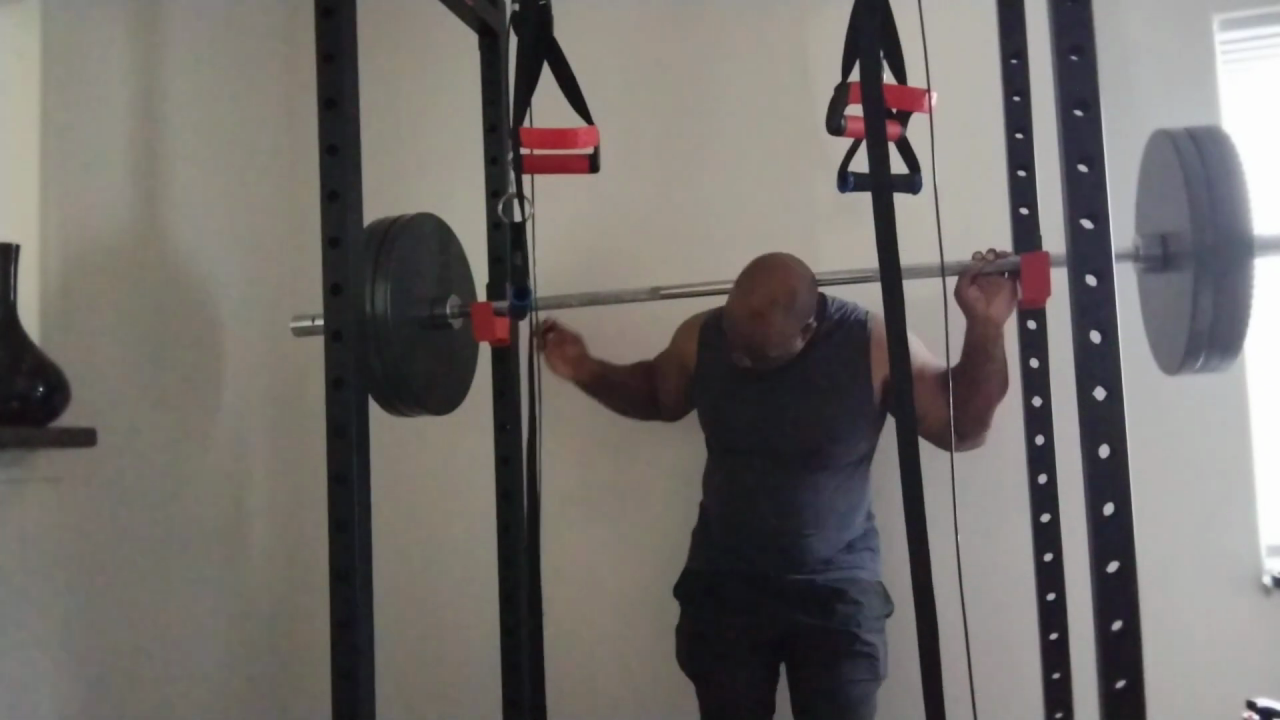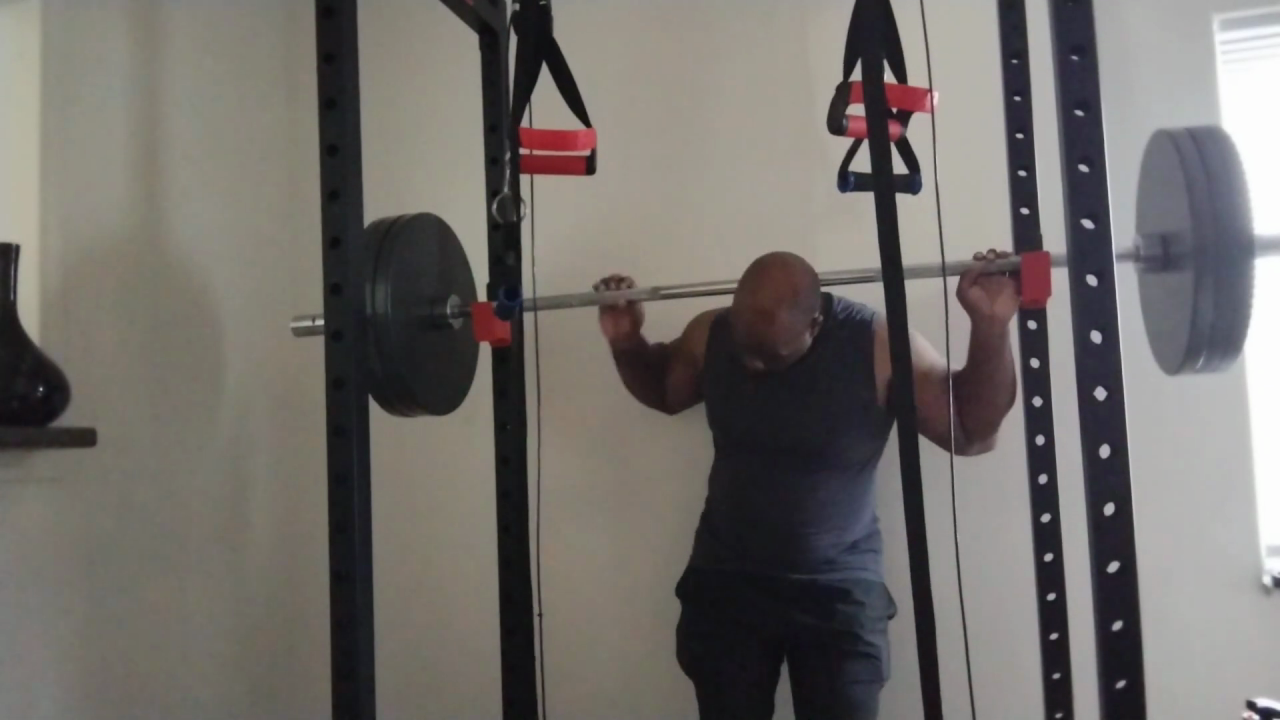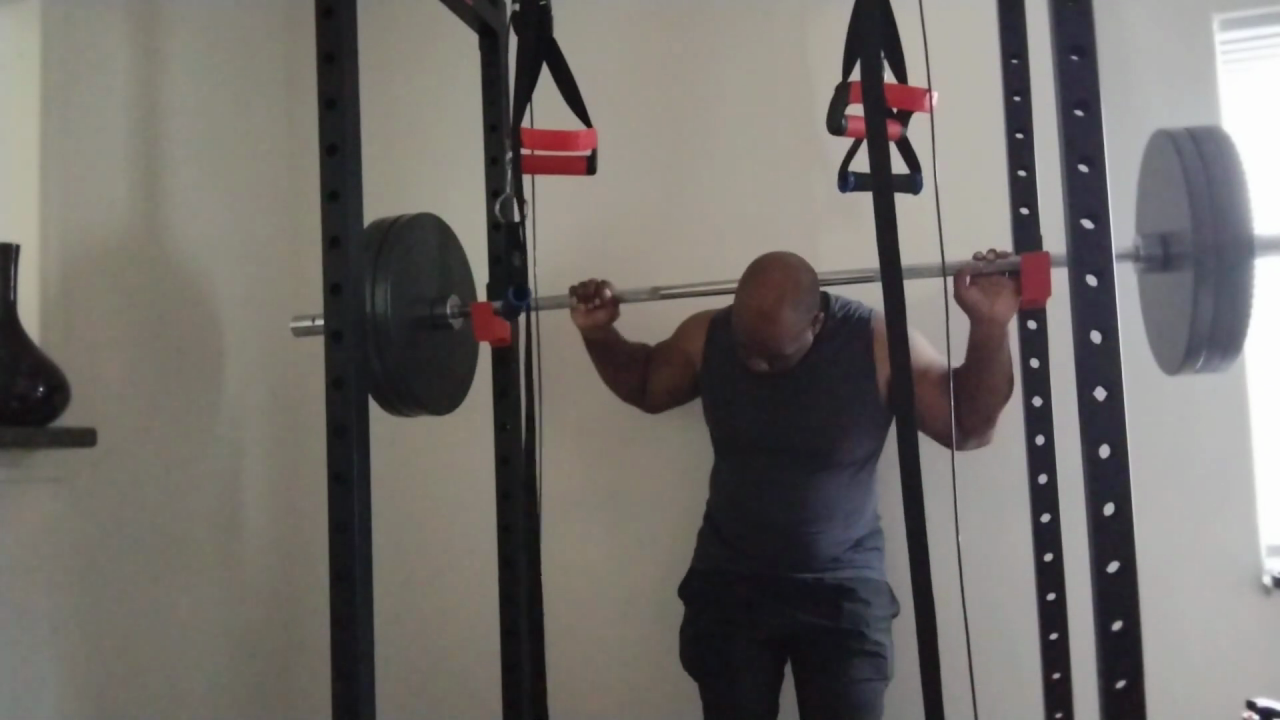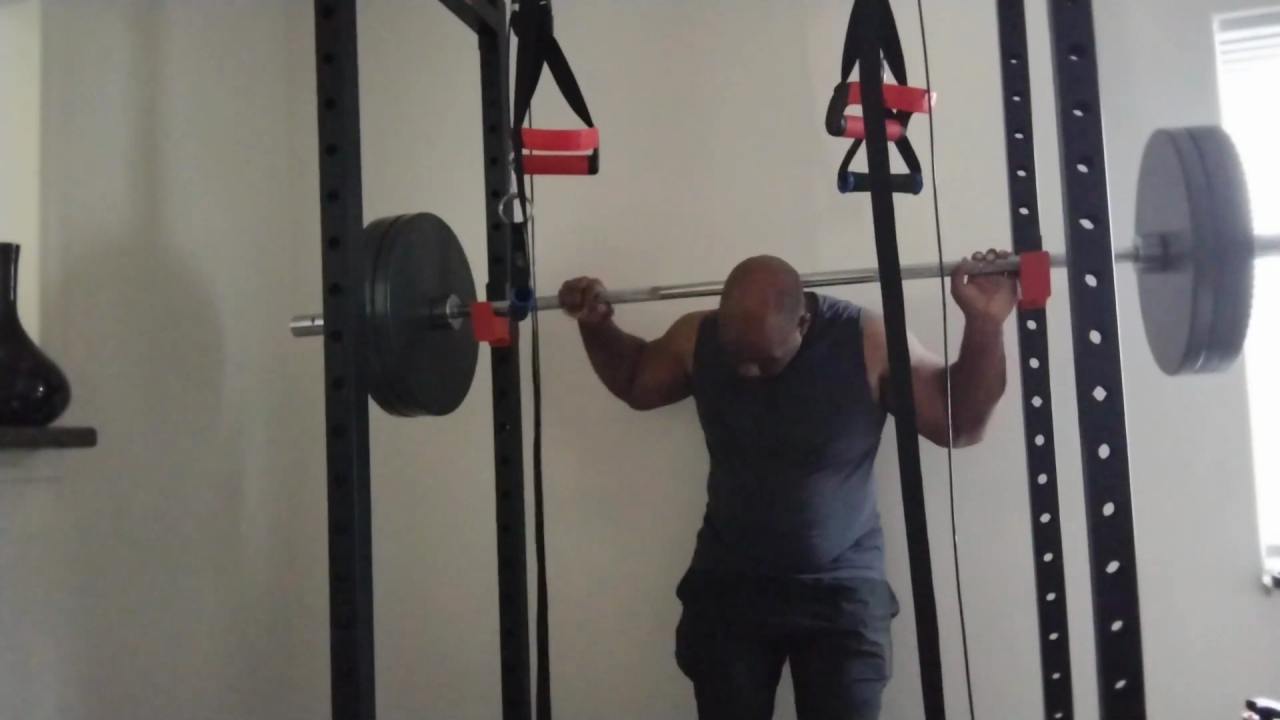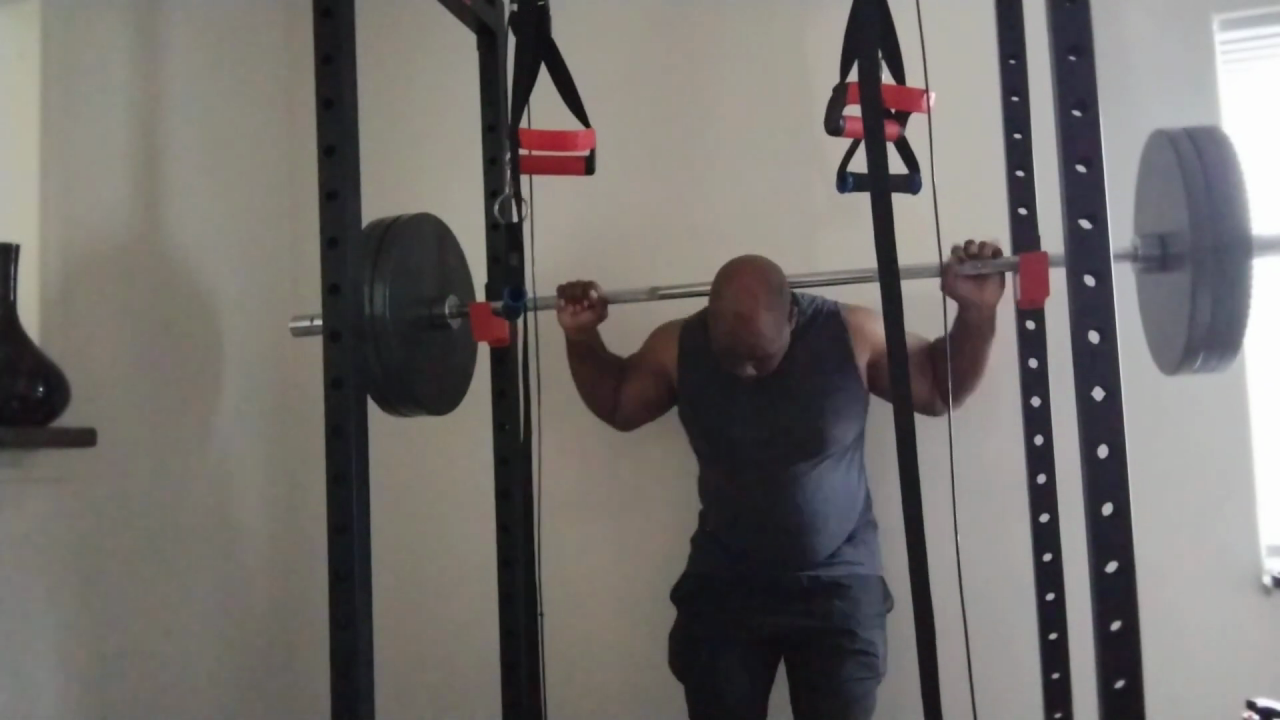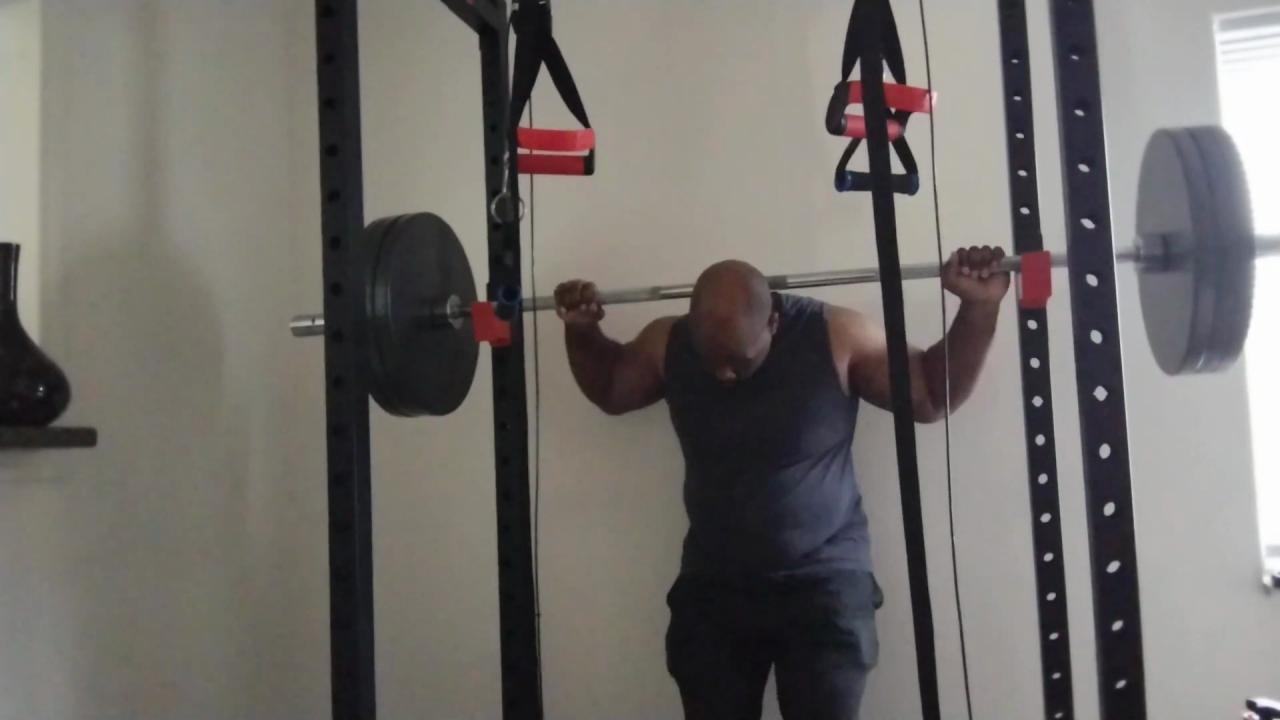
dt=0.3s
person 1, frame 1
left shoulder: (873, 346)
right shoulder: (702, 338)
left elbow: (962, 427)
right elbow: (656, 394)
left wrist: (985, 327)
right wrist: (587, 373)
left hip: (836, 591)
right hip: (724, 586)
person 1, frame 2
left shoulder: (880, 347)
right shoulder: (711, 336)
left elbow: (972, 430)
right elbow: (664, 388)
left wrist: (991, 327)
right wrist: (625, 342)
left hip: (838, 591)
right hip: (726, 585)
person 1, frame 3
left shoulder: (879, 345)
right shoulder: (707, 337)
left elbow: (969, 426)
right elbow: (646, 386)
left wrist: (990, 326)
right wrist: (599, 335)
left hip: (841, 590)
right hip: (729, 585)
person 1, frame 4
left shoulder: (868, 343)
right shoulder: (698, 339)
left elbow: (960, 423)
right elbow: (635, 382)
left wrist: (985, 324)
right wrist: (596, 326)
left hip: (840, 588)
right hip: (728, 584)
person 1, frame 5
left shoulder: (852, 333)
right shoulder: (678, 346)
left elbow: (941, 390)
right elbow: (617, 405)
left wrist: (977, 309)
right wrist: (582, 337)
left hip: (836, 584)
right hip: (724, 586)
person 1, frame 6
left shoulder: (837, 336)
right shoulder: (669, 343)
left elbow: (932, 396)
right elbow: (610, 390)
left wrist: (978, 308)
right wrist: (581, 331)
left hip: (823, 583)
right hip: (713, 586)
